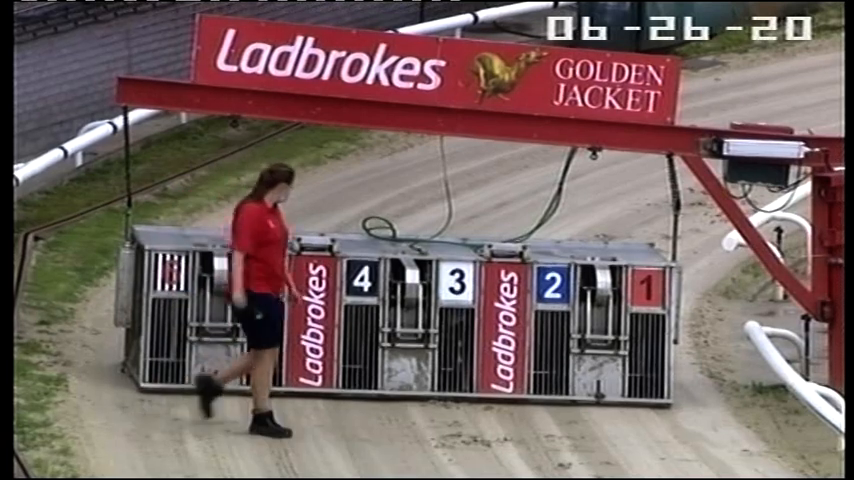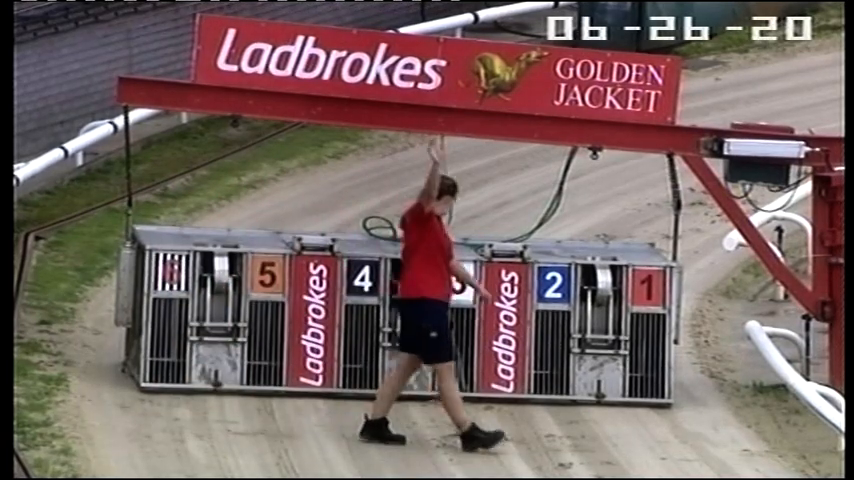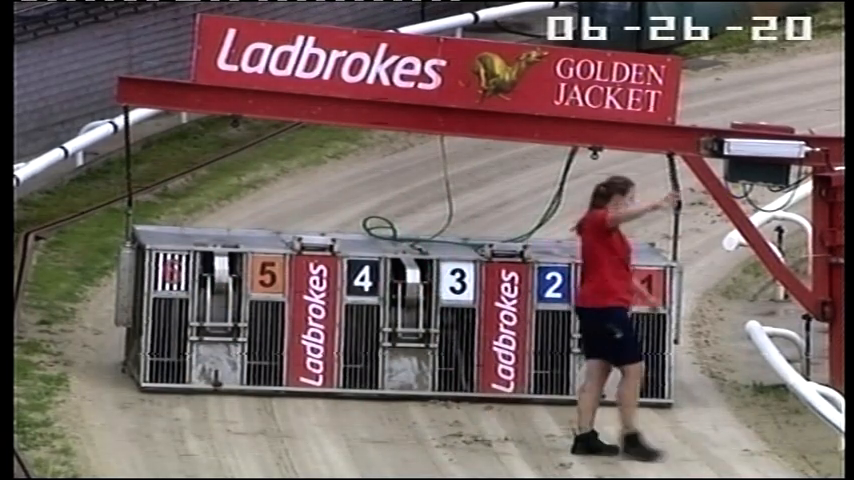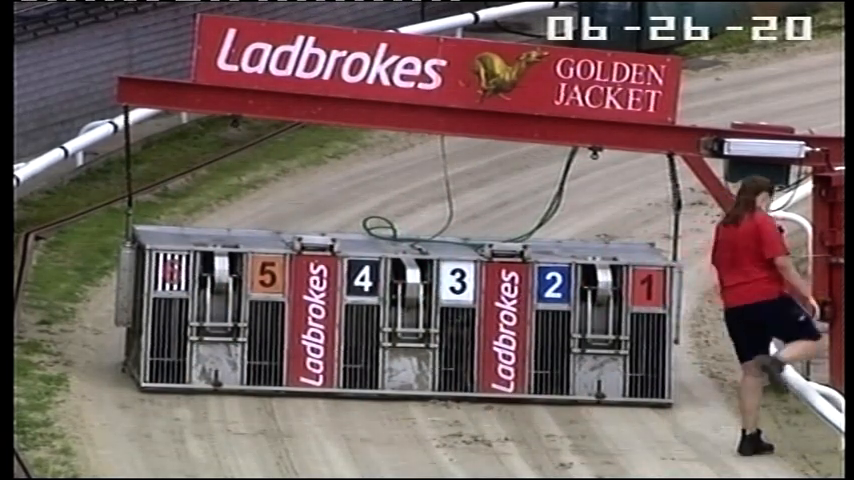
dt=1s
person 1, frame 1
left shoulder: (274, 212)
right shoulder: (251, 212)
right elbow: (238, 253)
left wrist: (290, 285)
right wrist: (237, 289)
left hip: (270, 293)
right hip: (253, 293)
left knee: (262, 354)
right knee: (267, 354)
left ankle: (211, 384)
right ankle: (262, 418)
person 1, frame 2
left shoulder: (434, 225)
right shoulder: (419, 217)
left elbow: (448, 261)
right elbow: (428, 193)
left wrist: (475, 285)
right wrist: (435, 166)
left hip: (427, 302)
right hip: (422, 303)
left knee: (406, 366)
right knee: (445, 369)
left ankle: (374, 424)
right ankle: (468, 433)
person 1, frame 3
left shoulder: (608, 230)
right shoulder: (596, 221)
left elbow: (620, 272)
right elbow: (622, 215)
left wrist: (645, 295)
right wrist: (656, 205)
left hip: (603, 308)
right hip: (604, 308)
left knee: (597, 372)
right knee: (633, 369)
left ankle: (584, 437)
right ankle: (630, 437)
person 1, frame 4
left shoulder: (724, 225)
right shoulder: (763, 222)
right elbow: (782, 263)
right wrist: (808, 296)
left hip: (735, 306)
right hip: (766, 300)
left knee: (752, 371)
right knee: (811, 340)
left ankle: (749, 438)
right ankle: (775, 361)
